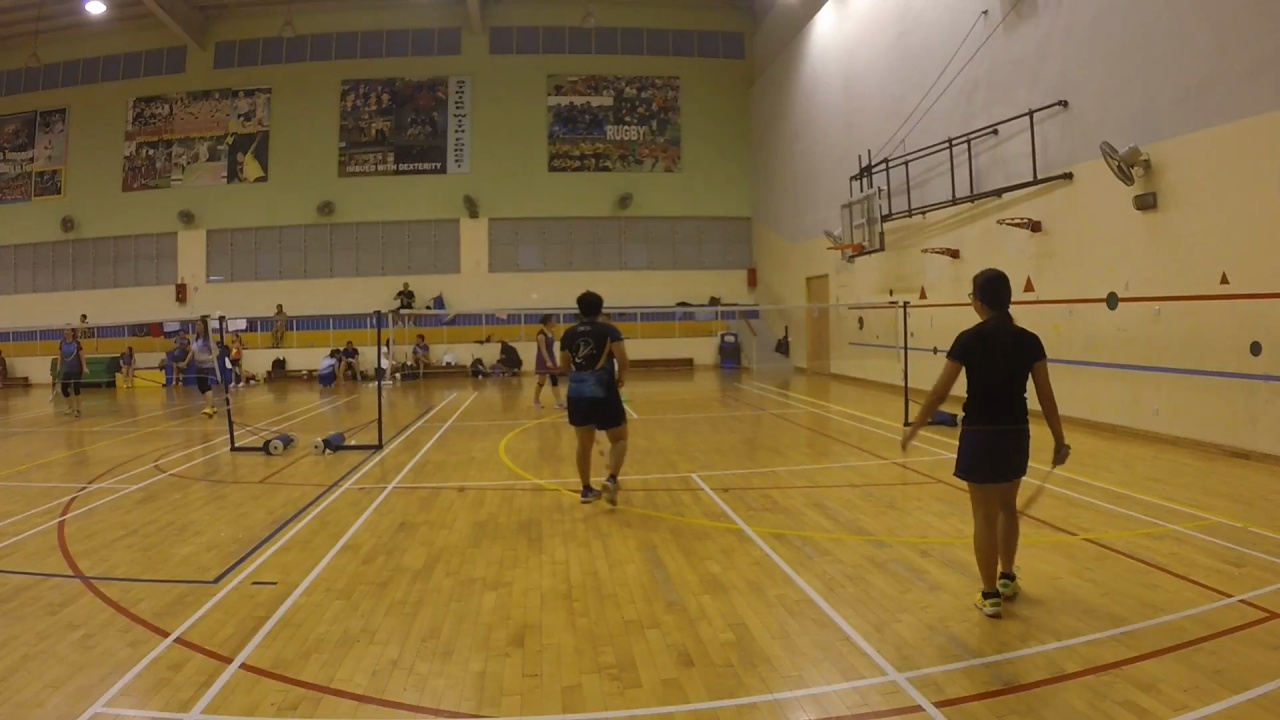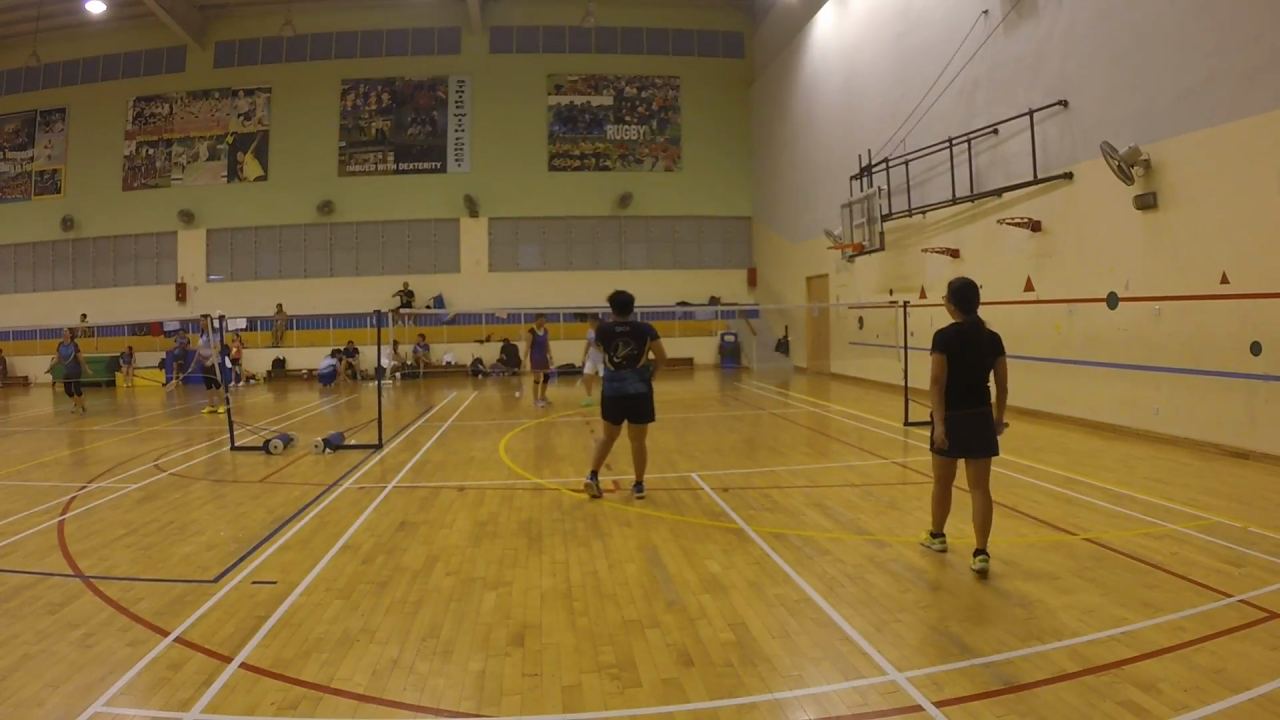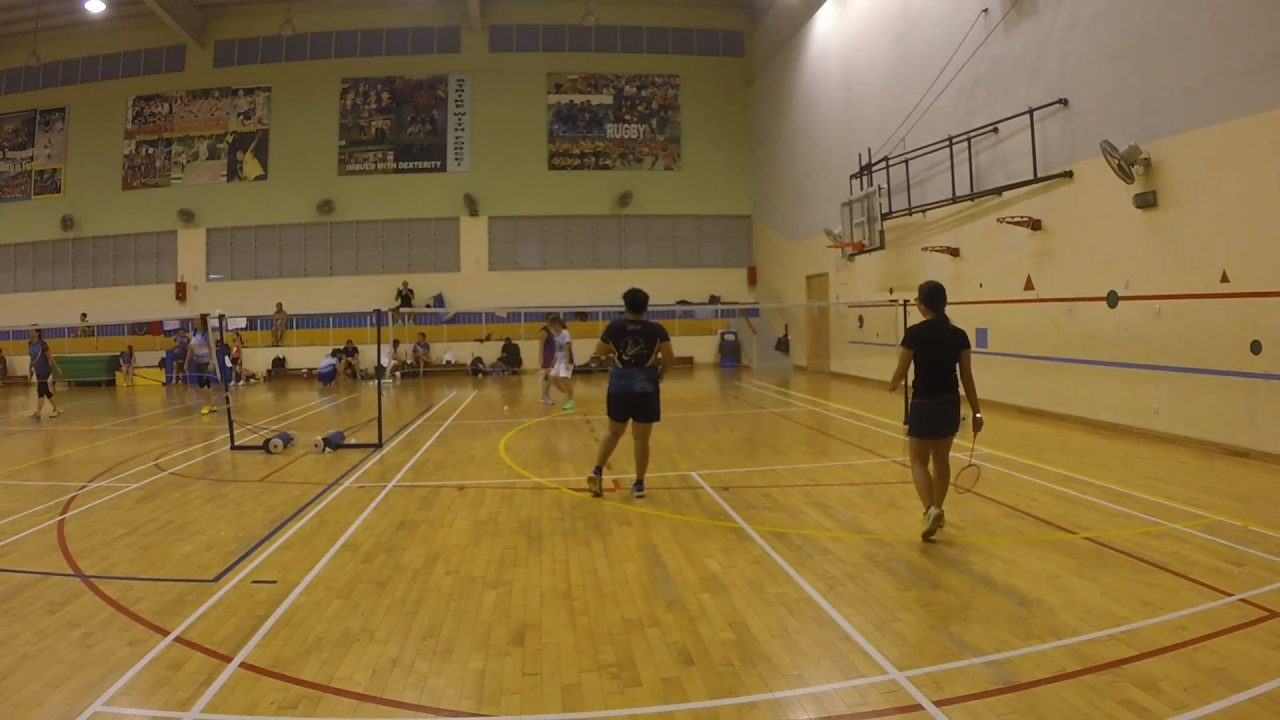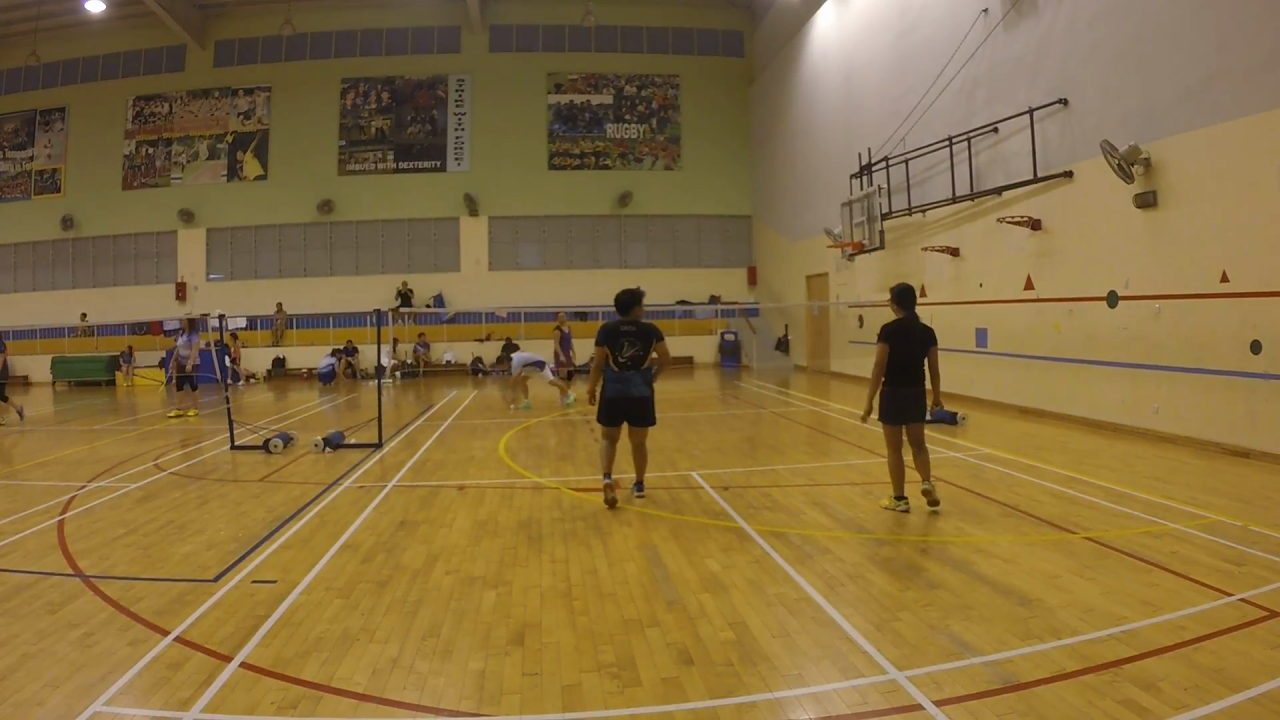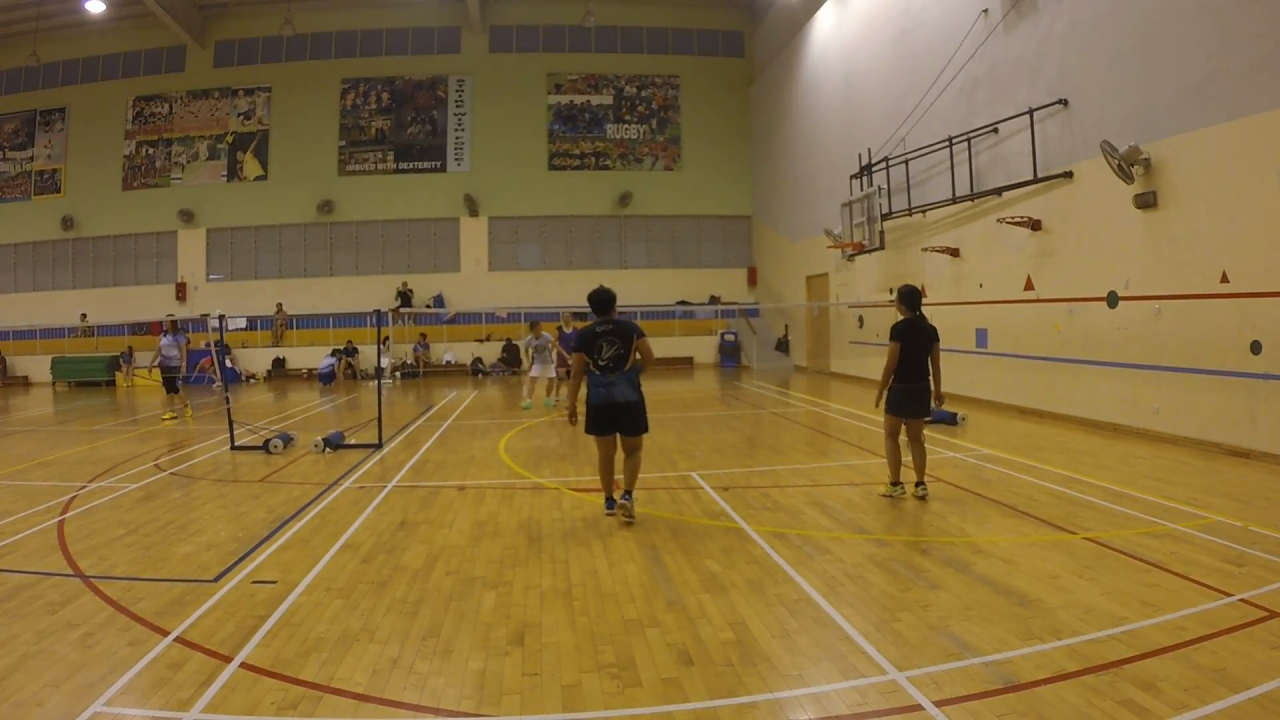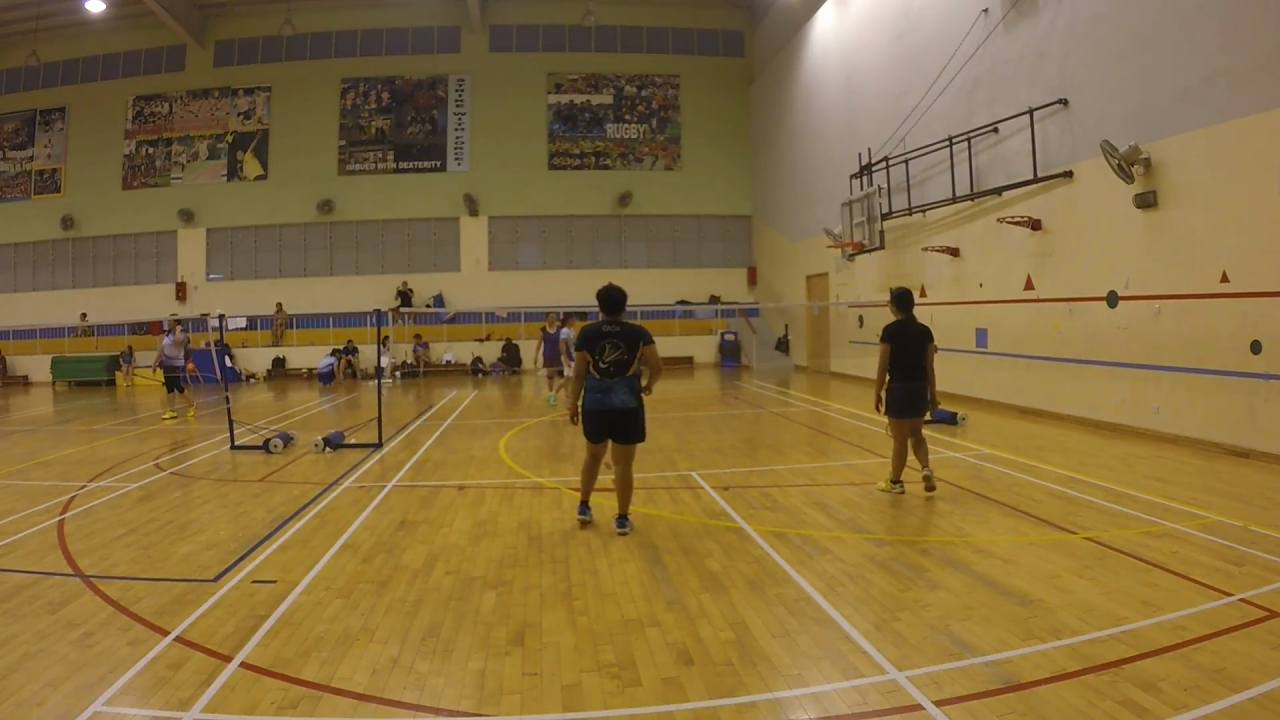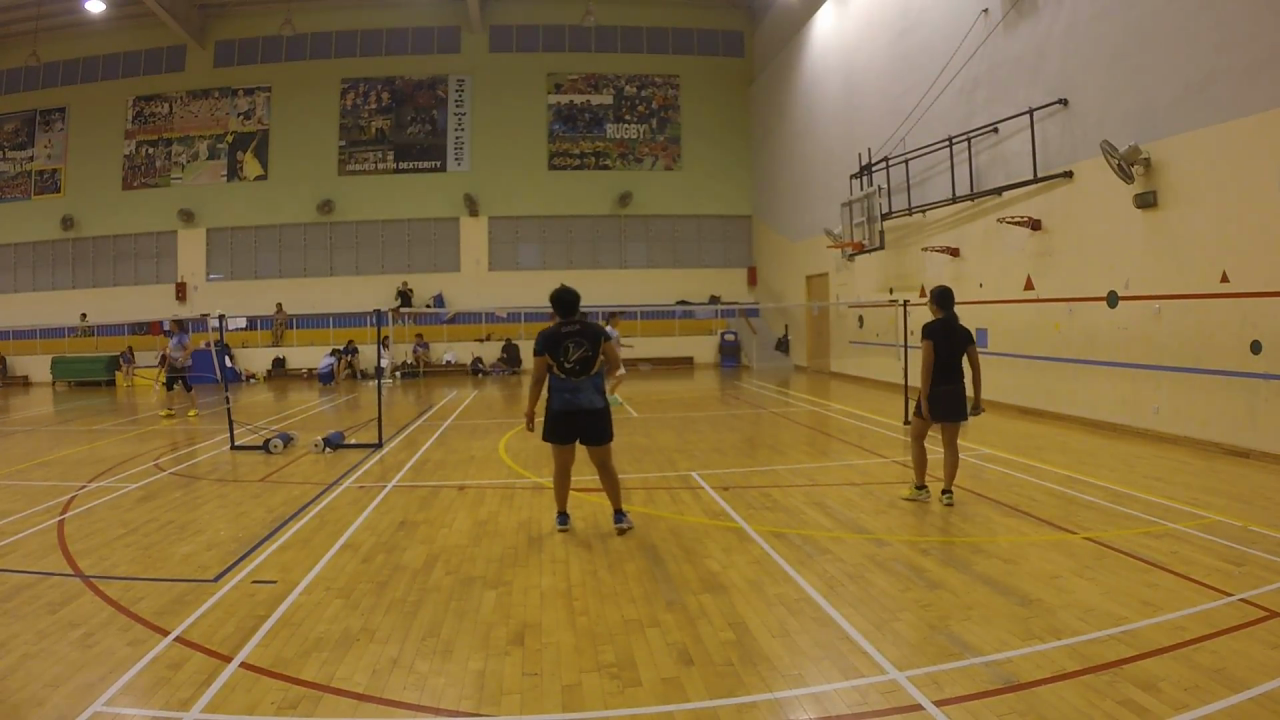
dt=0.7s
person 1, frame 1
left shoulder: (968, 340)
right shoulder: (1029, 341)
left elbow: (940, 392)
right elbow: (1046, 396)
left wrist: (915, 427)
right wrist: (1059, 440)
left hip: (980, 435)
right hip: (1016, 435)
left knee: (985, 515)
right knee: (1007, 507)
left ankle: (990, 595)
right ankle: (1007, 577)
person 1, frame 2
left shoulder: (944, 337)
right shoulder: (992, 339)
left elbow: (937, 382)
right elbow: (1002, 386)
left wrist: (938, 424)
right wrist: (999, 418)
left hip: (953, 419)
right hip: (982, 419)
left knee: (943, 482)
right knee: (980, 487)
left ankle: (936, 536)
right ankle: (980, 552)
person 1, frame 3
left shoulder: (915, 333)
right shoulder: (959, 335)
left elbow: (902, 370)
right elbow: (967, 376)
left wrist: (893, 385)
right wrist: (976, 412)
left hip: (924, 404)
right hip: (950, 404)
left knee: (918, 462)
right knee: (941, 459)
left ankle: (931, 509)
right ankle: (937, 511)
person 1, frame 4
left shoulder: (889, 330)
right shoulder: (927, 332)
left elbow: (879, 367)
right elbow: (934, 368)
left wrist: (869, 401)
right wrist: (936, 396)
left hip: (893, 394)
right hip: (916, 394)
left knee: (894, 448)
right knee: (918, 443)
left ankle: (899, 499)
right ankle: (928, 485)
person 1, frame 5
left shoulder: (899, 328)
right shoulder: (930, 330)
left elbow: (891, 364)
right elbow: (935, 364)
left wrist: (881, 391)
right wrist: (937, 391)
left hip: (901, 389)
right hip: (922, 389)
left knee: (891, 437)
right knee: (916, 438)
left ankle: (896, 484)
right ankle: (921, 485)
person 1, frame 6
left shoulder: (890, 331)
right shoulder: (925, 331)
left elbow: (883, 366)
right elbow: (930, 366)
left wrist: (878, 393)
right wrist: (932, 394)
left hip: (899, 390)
right hip: (919, 389)
left knee: (900, 439)
right knee: (916, 434)
left ankle: (895, 482)
right ankle: (926, 469)
person 1, frame 7
left shoulder: (930, 329)
right shoulder: (964, 332)
left elbow: (927, 365)
right elbow: (976, 368)
left wrist: (923, 397)
right wrist: (977, 398)
left hip: (935, 392)
right hip: (956, 392)
left knee: (917, 438)
right knee: (950, 444)
left ankle: (920, 487)
right ankle: (947, 491)
person 2, frame 1
left shoulder: (569, 334)
right shoulder: (608, 330)
left elbow: (564, 365)
right elbow: (623, 359)
right wrist: (620, 376)
left hip: (576, 394)
right hip: (603, 393)
left knee: (584, 444)
right knee: (619, 439)
left ankle: (586, 489)
right ankle: (611, 480)
person 2, frame 2
left shoulder: (603, 330)
right shoulder: (645, 329)
right elbow: (661, 357)
right wrist: (653, 371)
left hip: (612, 391)
right hip: (639, 391)
left knee: (608, 436)
right knee: (638, 440)
left ankle: (593, 476)
right ankle: (638, 485)
person 2, frame 3
left shoulder: (614, 327)
right shoulder: (657, 330)
left elbow: (600, 350)
right elbow: (669, 359)
right wrist: (660, 371)
left hip: (619, 388)
right hip: (646, 390)
left knee: (613, 432)
right knee: (641, 438)
left ankle: (597, 471)
right ankle: (639, 484)
person 2, frame 4
left shoulder: (606, 330)
right shoulder: (651, 331)
left elbow: (597, 364)
right elbow: (666, 360)
left wrist: (591, 388)
right wrist: (654, 374)
left hip: (612, 394)
right hip: (641, 394)
left knee: (609, 440)
right knee: (638, 442)
left ankle: (607, 479)
right ankle: (639, 484)
person 2, frame 5
left shoulder: (583, 335)
right shoulder: (630, 328)
left elbow: (577, 373)
right elbow: (649, 358)
left wrist: (572, 404)
left hip: (599, 401)
right hip: (629, 398)
left knee: (605, 453)
right knee: (633, 450)
left ankle: (609, 501)
right ankle: (627, 495)
person 2, frame 6
left shoulder: (586, 333)
right shoulder: (639, 333)
left elbow: (579, 374)
right elbow: (657, 368)
left wrist: (573, 404)
right wrist: (649, 385)
left hip: (594, 405)
right hip: (627, 406)
left knee: (593, 456)
right knee: (623, 464)
left ankle: (584, 507)
right ankle: (622, 519)
person 2, frame 7
left shoulder: (545, 337)
right shoulder: (597, 331)
left elbow: (538, 379)
right elbow: (615, 364)
left wrist: (530, 409)
left hip: (560, 409)
right hip: (594, 407)
left knee: (562, 466)
right knee: (604, 463)
left ankle: (562, 516)
right ankle: (619, 515)
